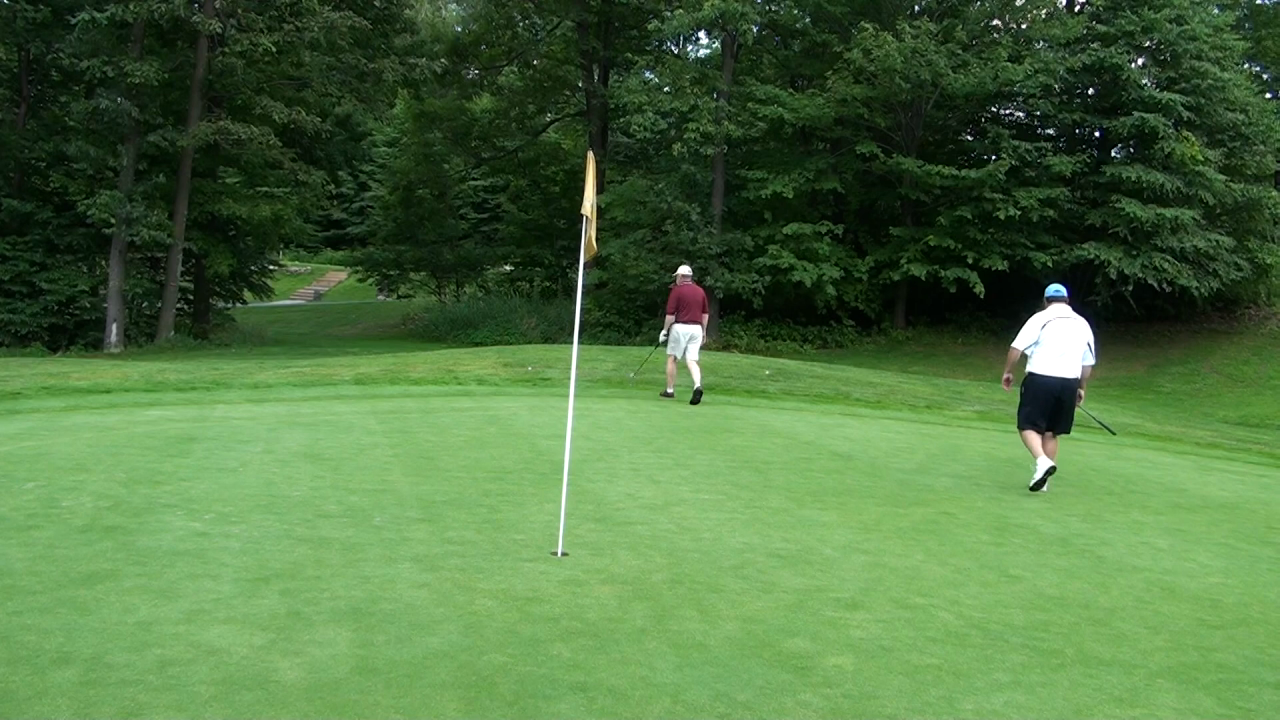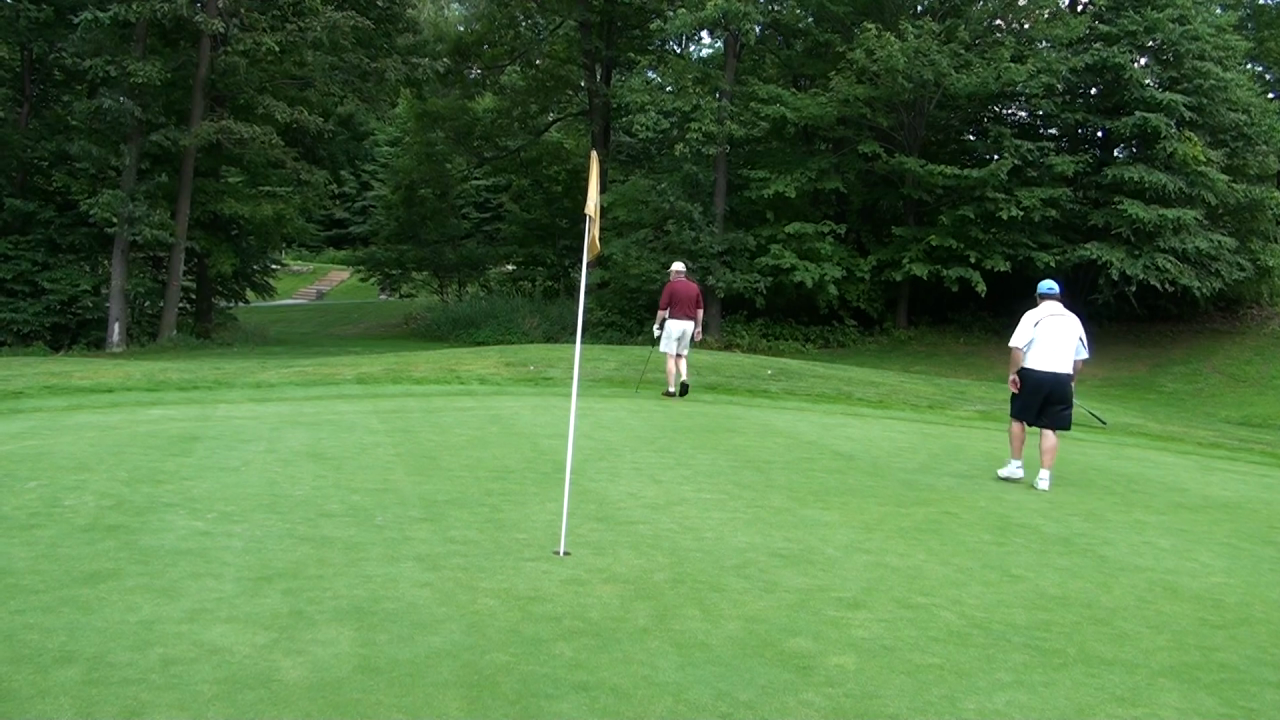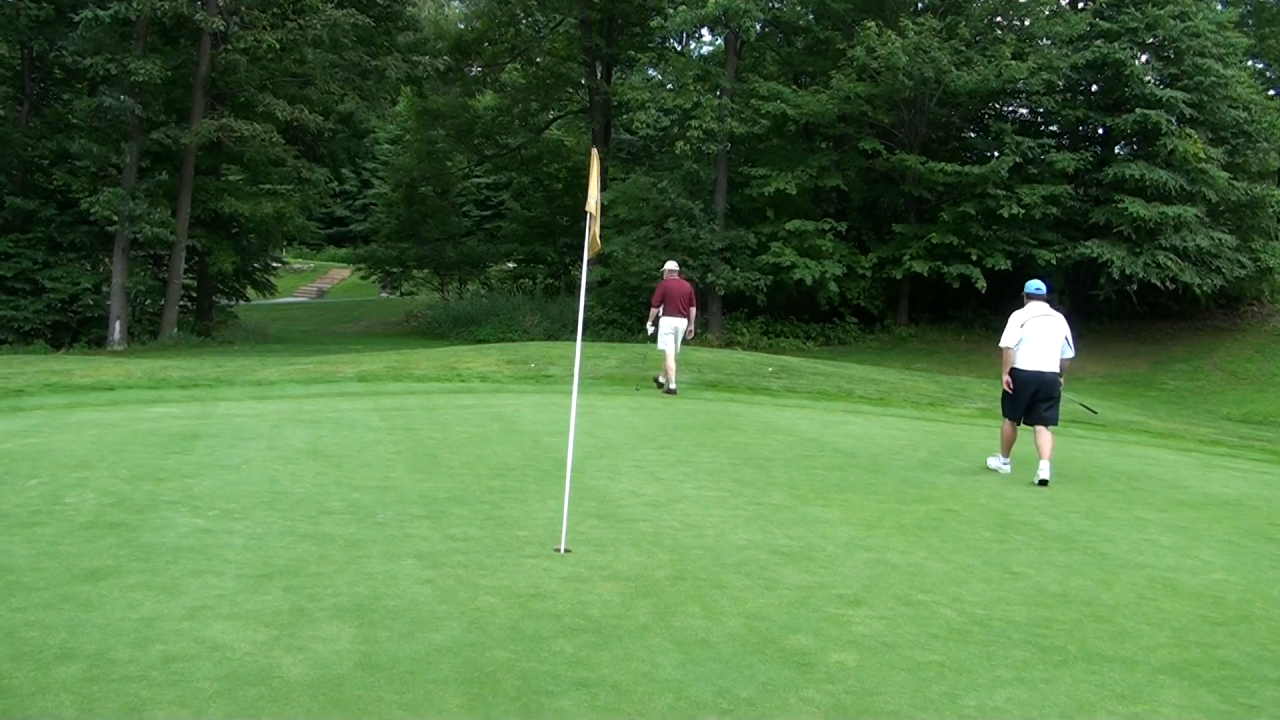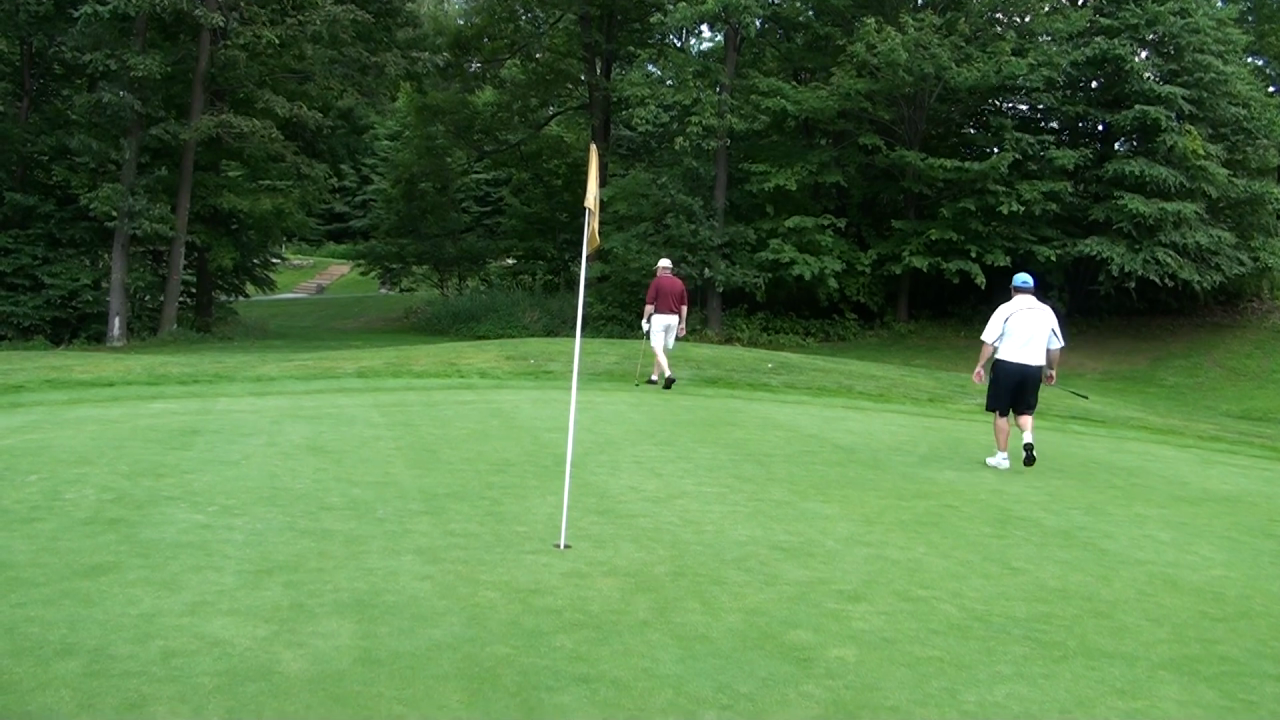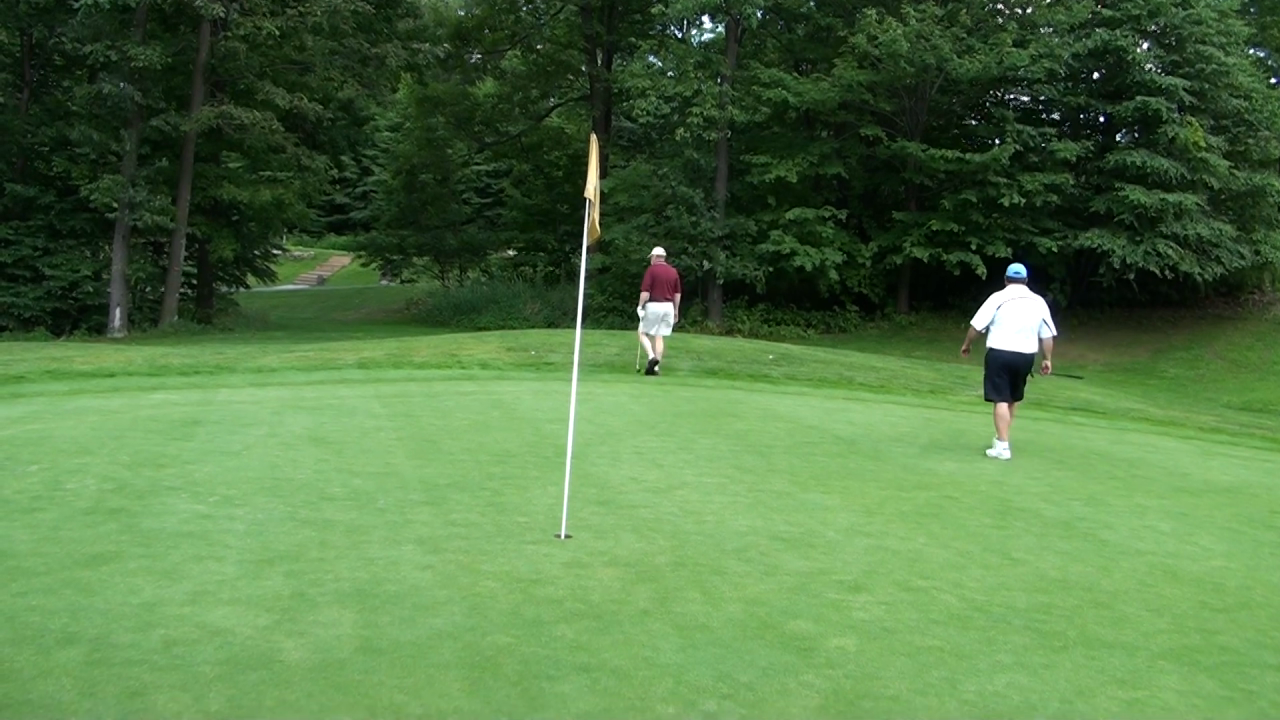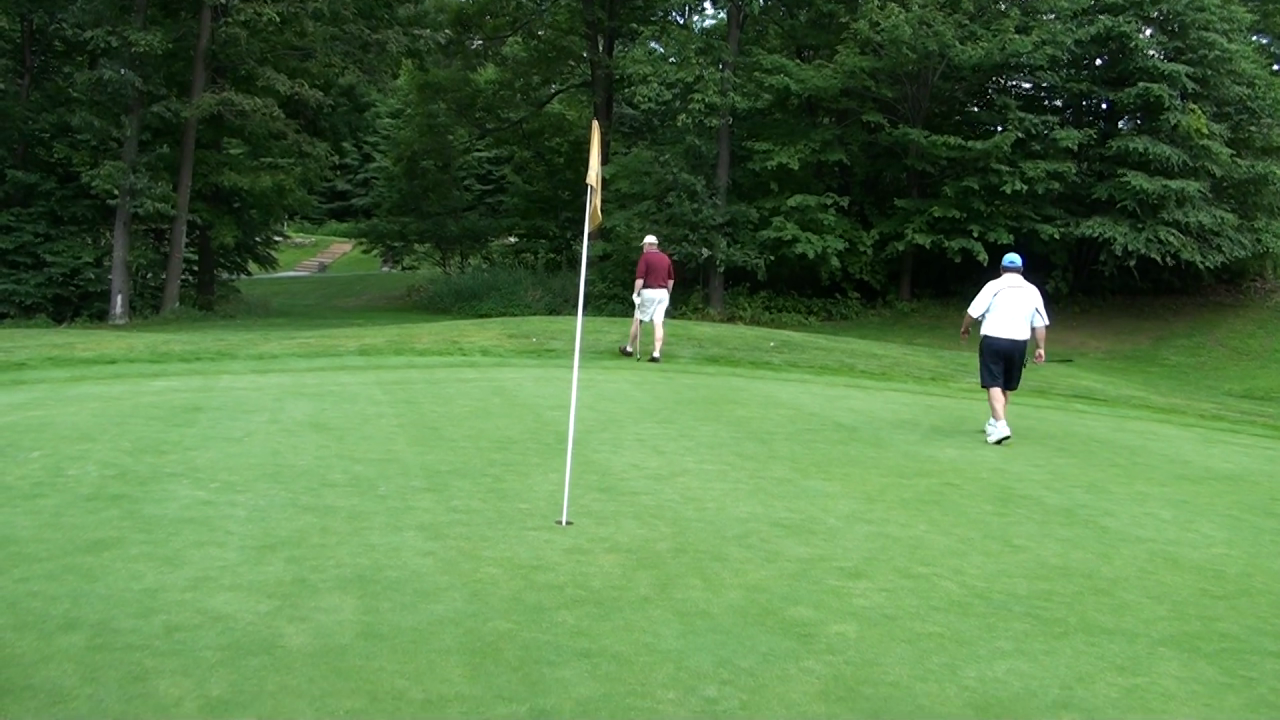
dt=0.2s
person 1, frame 1
left shoulder: (1041, 319)
right shoulder: (1083, 324)
left elbow: (1017, 348)
right elbow: (1087, 363)
left wrist: (1007, 372)
right wrist: (1080, 388)
left hip: (1040, 380)
right hip: (1068, 383)
left knee: (1028, 428)
right knee: (1051, 432)
left ankle: (1043, 460)
right ankle: (1042, 478)
person 1, frame 2
left shoulder: (1033, 315)
right shoulder: (1073, 320)
left elbow: (1018, 347)
right elbow: (1080, 357)
left wrist: (1013, 373)
right wrist: (1071, 380)
left hip: (1033, 375)
right hip: (1061, 379)
left knee: (1018, 419)
right knee: (1050, 429)
left ankle: (1016, 466)
right ankle: (1044, 475)
person 1, frame 3
left shoulder: (1020, 316)
right shoulder: (1059, 319)
left elbow: (1009, 347)
right elbow: (1067, 355)
left wrist: (1005, 374)
right wrist: (1060, 376)
left hip: (1021, 375)
right hip: (1048, 377)
left knee: (1010, 419)
right knee: (1043, 426)
left ankle: (1003, 461)
right ankle: (1044, 466)
person 1, frame 4
left shoulder: (1006, 310)
right shoulder: (1047, 312)
left elbow: (989, 341)
right elbow: (1055, 346)
left wrist: (980, 366)
right wrist: (1051, 369)
left hip: (1006, 367)
right hip: (1033, 369)
left knee: (1001, 412)
right knee: (1024, 412)
left ankle: (1002, 456)
right ankle: (1027, 439)
person 1, frame 5
left shoulder: (998, 298)
right shoulder: (1038, 302)
left elbow: (976, 325)
right elbow: (1047, 335)
left wrist: (966, 344)
right wrist: (1047, 359)
left hip: (999, 355)
right hip: (1025, 357)
left knee: (1000, 401)
right knee: (1011, 399)
left ankle: (1003, 446)
right ankle: (1003, 437)
person 1, frame 6
left shoulder: (993, 286)
right shoulder: (1032, 291)
left elbow: (973, 313)
right elbow: (1040, 324)
left wrist: (965, 328)
right wrist: (1040, 348)
left hip: (993, 342)
right hip: (1018, 344)
left knee: (994, 386)
right knee: (1005, 386)
left ankle: (1002, 426)
right ankle: (994, 423)
